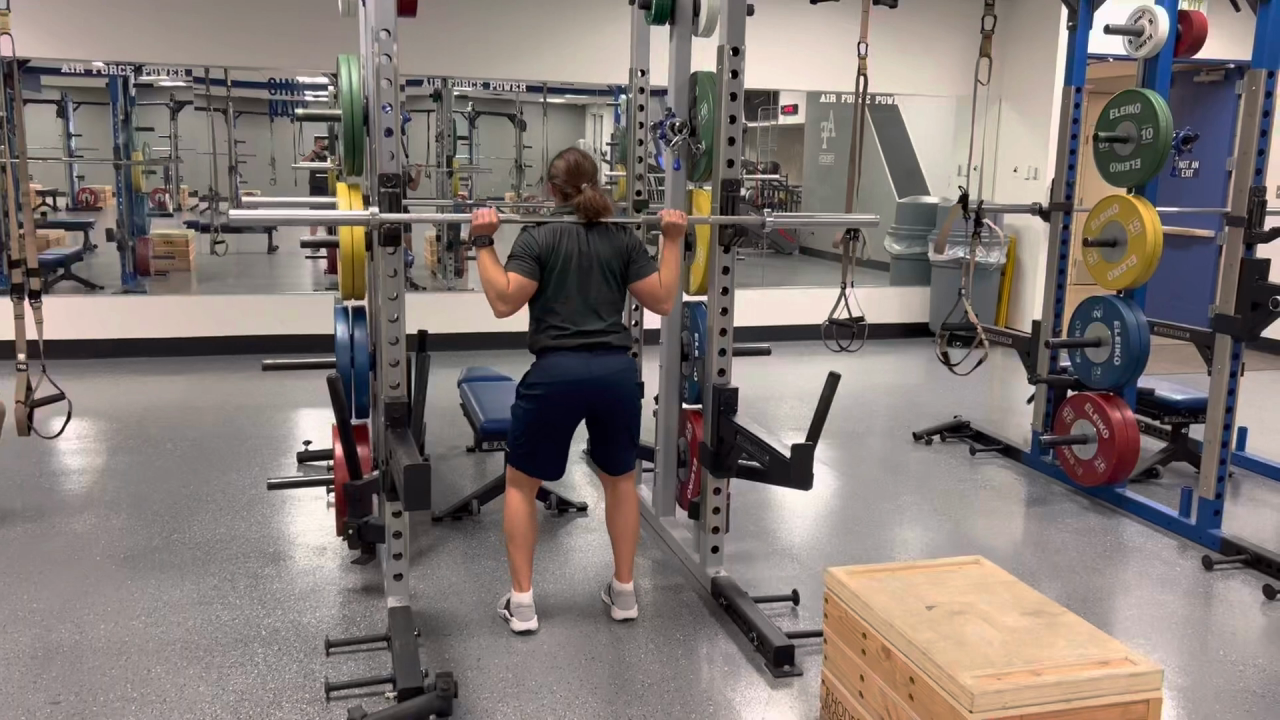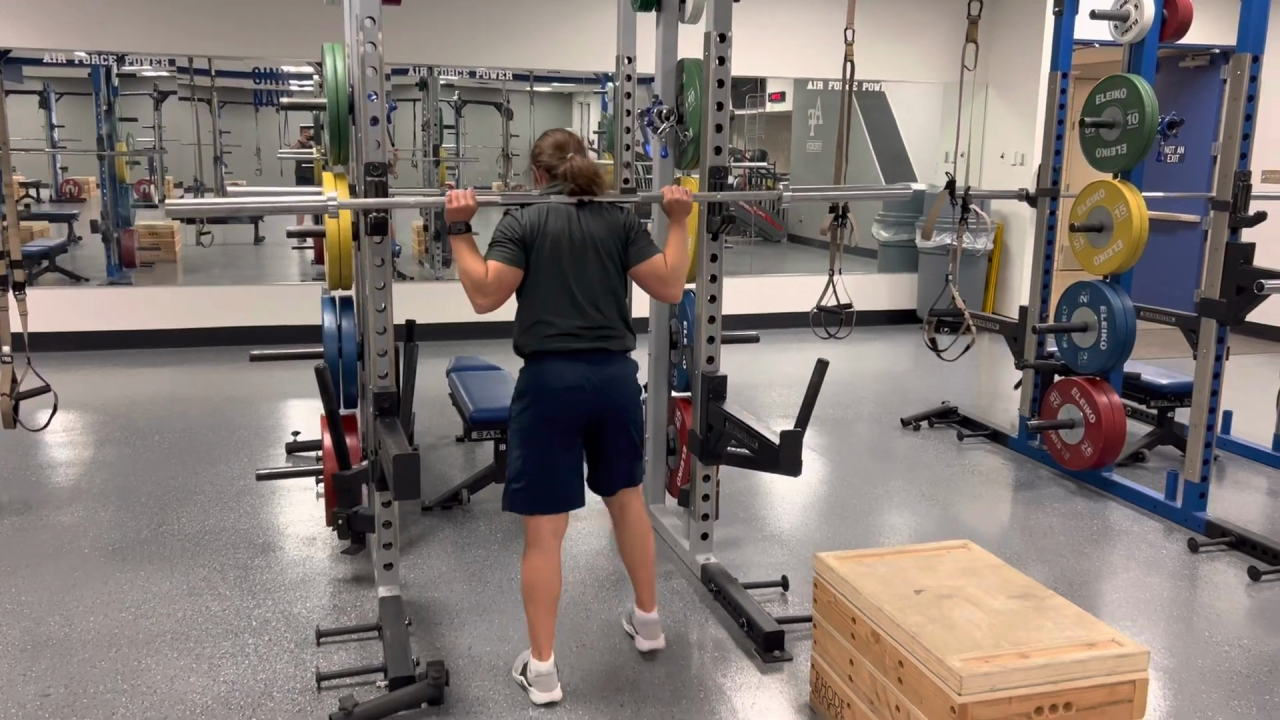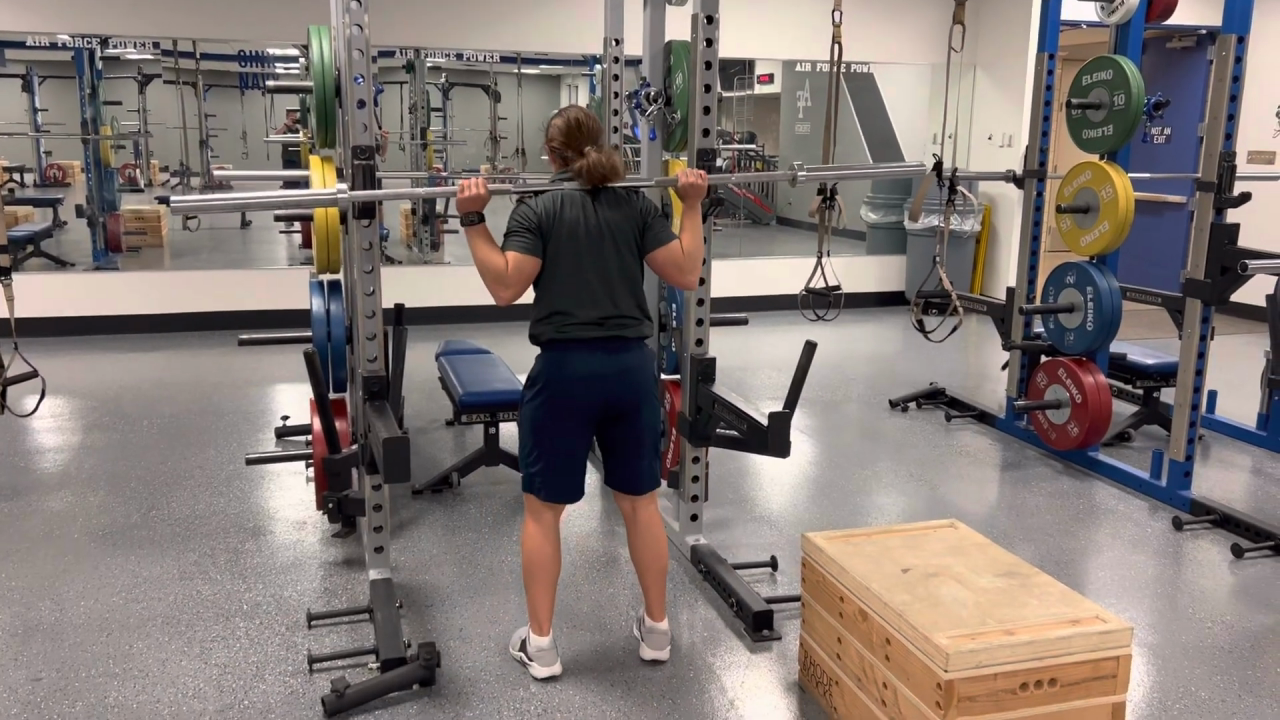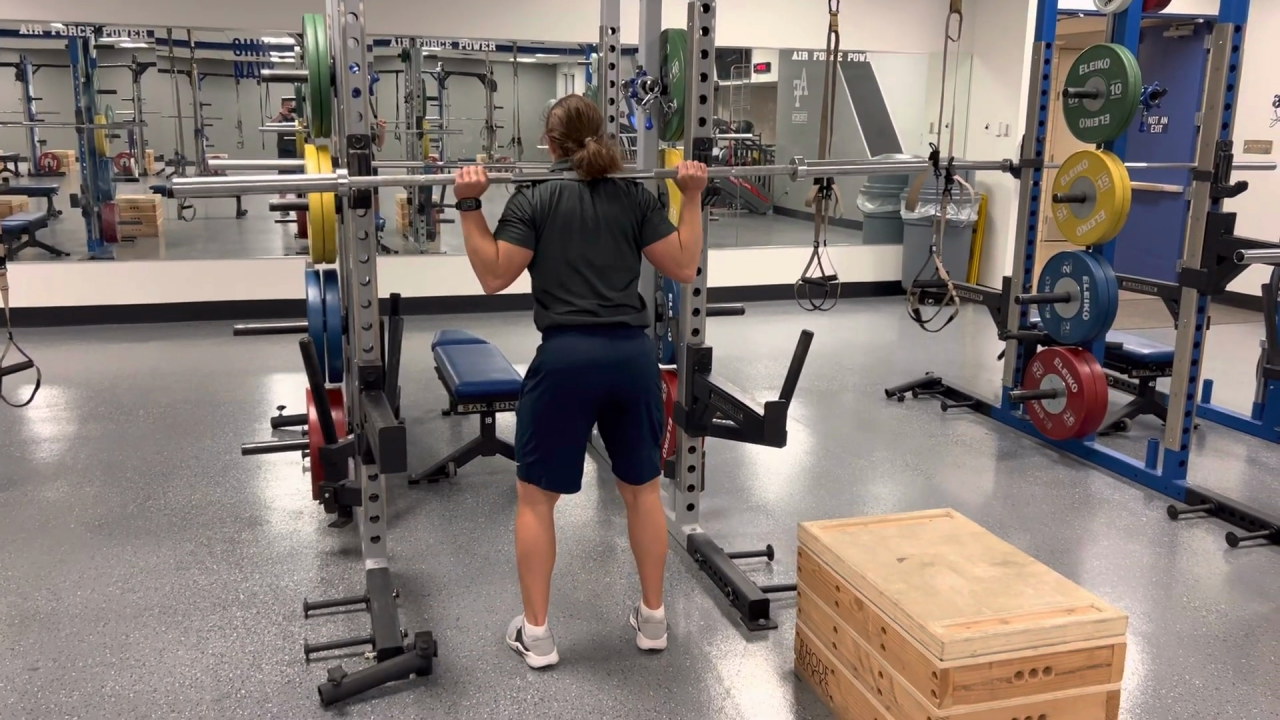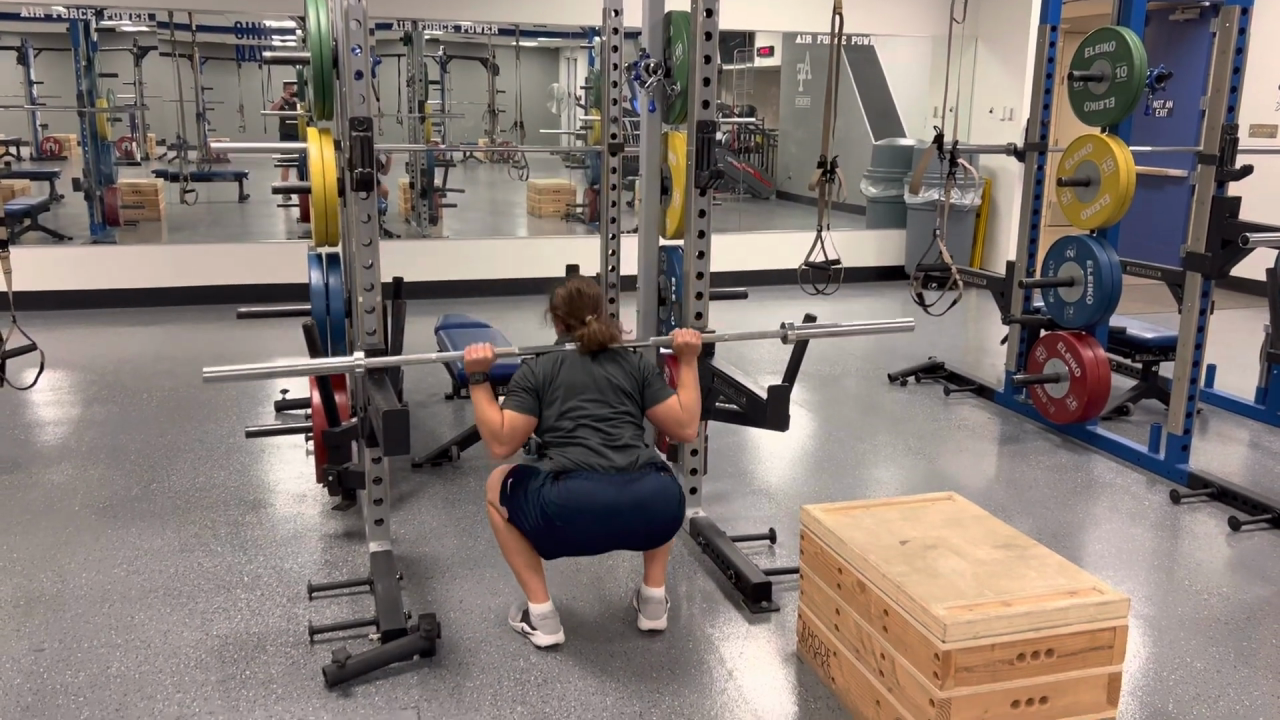
dt=1s
person 1, frame 1
left shoulder: (538, 238)
right shoulder: (623, 239)
left elbow: (504, 302)
right elbow: (663, 301)
left wrist: (483, 243)
right wrist: (673, 242)
left hip: (556, 375)
right hip: (616, 373)
left knee: (520, 485)
right knee: (621, 481)
left ankle: (522, 600)
right ankle: (623, 591)
person 1, frame 2
left shoulder: (522, 221)
right shoulder: (620, 220)
left elbow: (484, 294)
right elbow: (670, 288)
left wrist: (459, 229)
right wrist: (678, 222)
left hip: (550, 382)
right hip: (615, 377)
left knee: (544, 530)
right knee: (626, 497)
left ankle: (542, 667)
right ankle: (647, 619)
person 1, frame 3
left shoulder: (537, 209)
right shoulder: (636, 205)
left elbow: (505, 287)
right elbow: (686, 273)
left wrist: (472, 219)
right wrist: (692, 206)
left hip: (564, 371)
right hip: (631, 367)
left knee: (542, 509)
right knee: (640, 501)
left ankle: (541, 643)
right ankle: (657, 628)
person 1, frame 4
left shoulder: (535, 199)
right shoulder: (636, 196)
left elbow: (494, 275)
right elbow: (684, 267)
left wrist: (469, 205)
right wrist: (692, 197)
left hip: (565, 358)
right hip: (633, 354)
left knee: (536, 497)
right knee: (643, 488)
left ankle: (536, 633)
right ankle: (653, 617)
person 1, frame 5
left shoulder: (537, 370)
right shoulder: (636, 363)
left elbow: (502, 443)
right elbow: (685, 428)
left wrist: (478, 379)
right wrist: (688, 362)
left hip: (578, 511)
right hip: (657, 511)
left knee: (498, 488)
left ankle: (541, 614)
right ankle: (653, 599)
